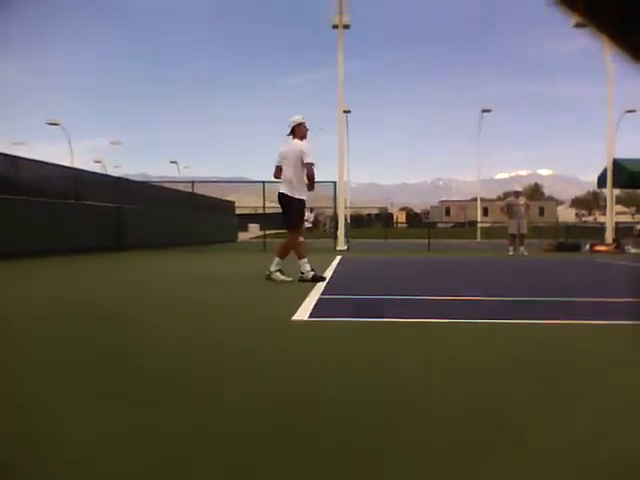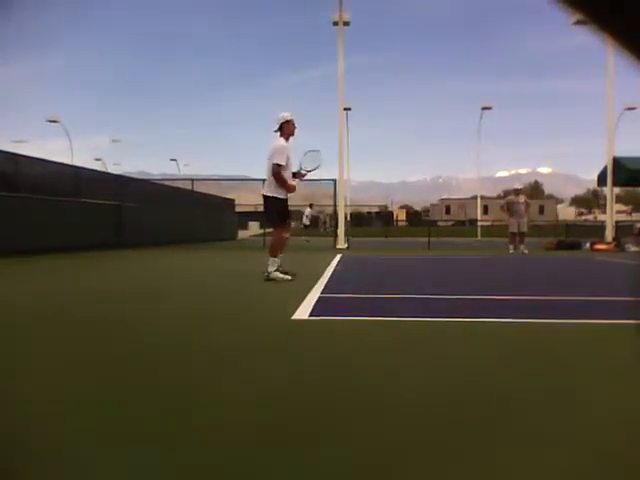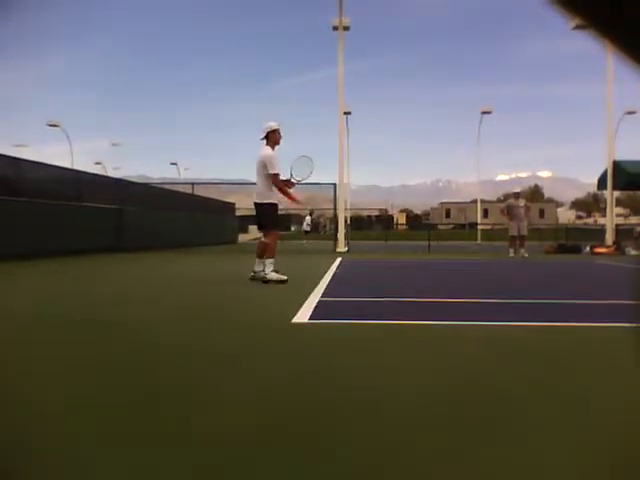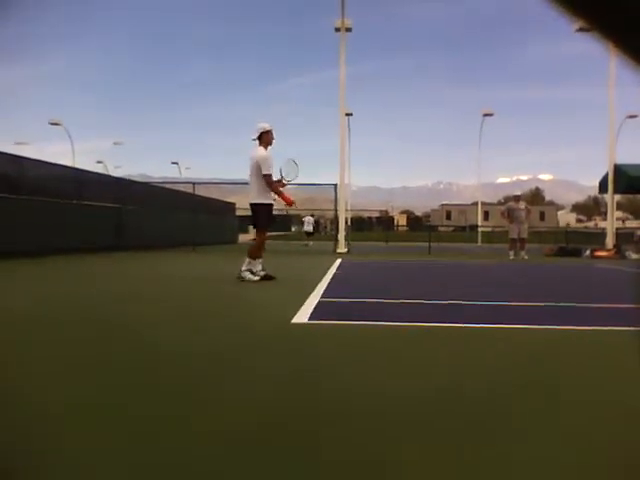
dt=0.4s
person 1, frame 1
left shoulder: (284, 149)
right shoulder: (303, 146)
left elbow: (276, 174)
right elbow: (309, 171)
right wrist: (311, 183)
left hip: (286, 194)
right hip: (294, 196)
left knee: (298, 233)
right knee: (294, 235)
left ankle: (306, 271)
right ankle: (274, 269)
person 1, frame 2
left shoulder: (280, 145)
right shoulder: (281, 145)
right elbow: (275, 172)
left wrist: (295, 175)
right wrist: (288, 186)
left hip: (278, 195)
right hip: (275, 195)
left knee: (284, 230)
right knee: (279, 231)
left ankle: (275, 264)
right ankle: (272, 270)
person 1, frame 3
left shoulder: (265, 153)
right shoulder: (270, 154)
right elbow: (276, 181)
left wrist: (285, 183)
right wrist: (292, 197)
left hip: (262, 200)
right hip: (267, 201)
left knee: (266, 235)
right knee: (272, 235)
left ankle: (258, 271)
right ankle: (269, 270)
person 1, frame 4
left shoulder: (257, 154)
right shoulder: (263, 155)
right elbow: (268, 182)
left wrist: (276, 183)
right wrist: (285, 197)
left hip: (260, 200)
right hip: (262, 201)
left knee: (261, 236)
right knee: (261, 236)
left ankle: (258, 270)
right ankle: (245, 269)
